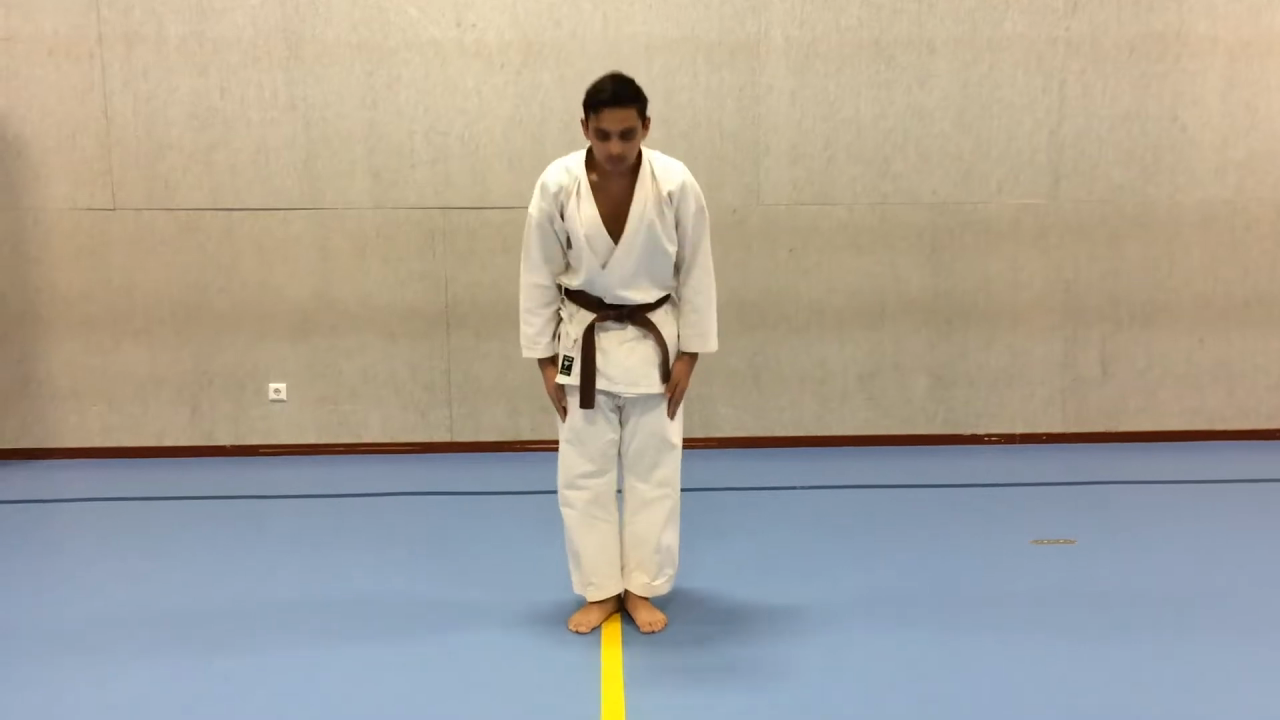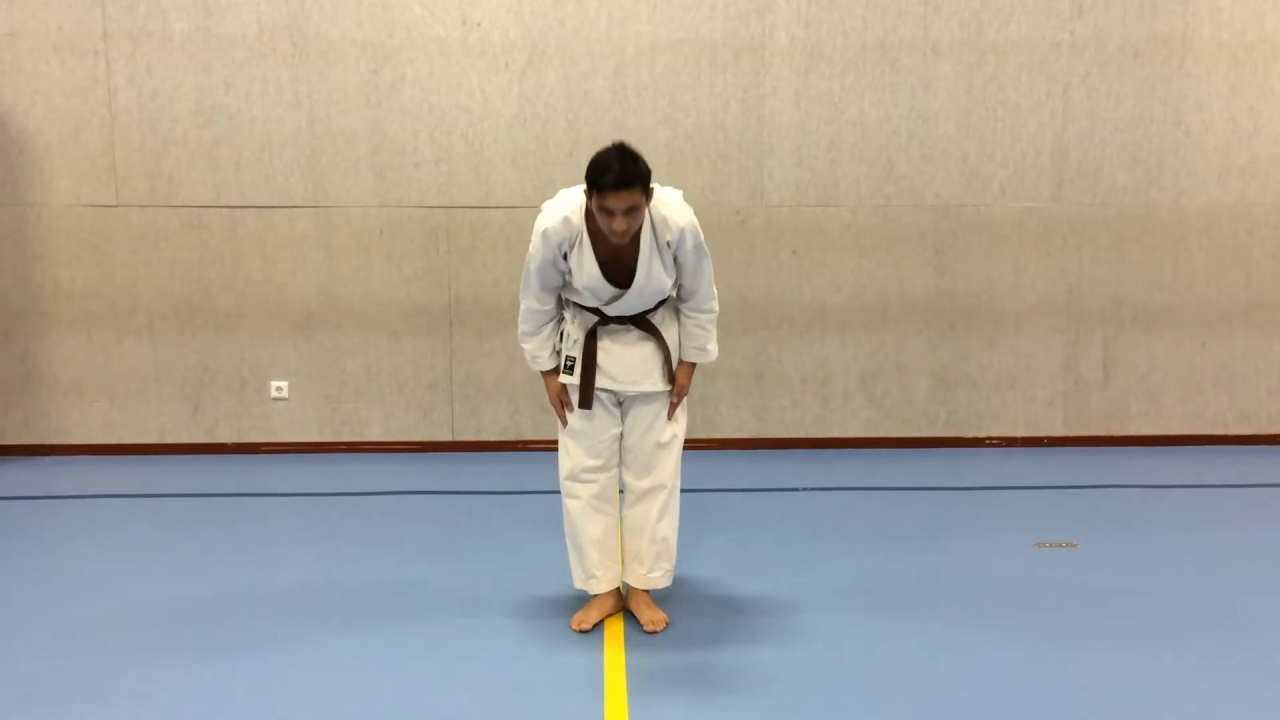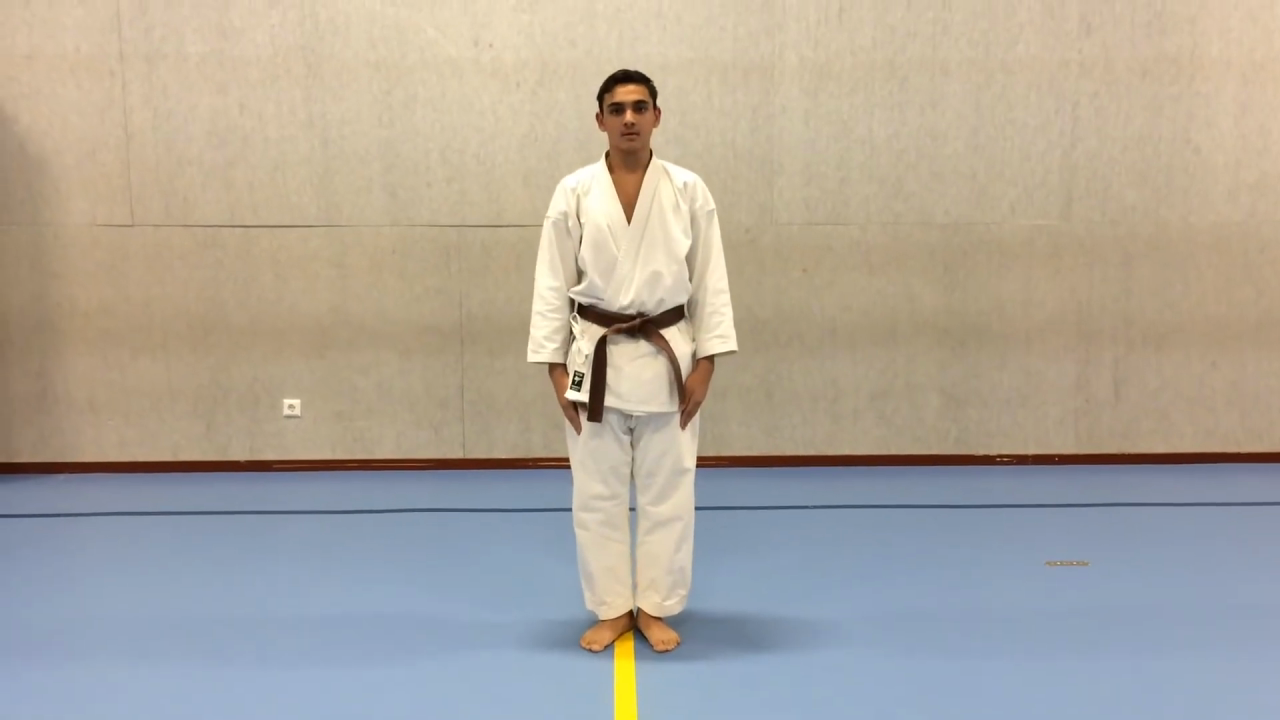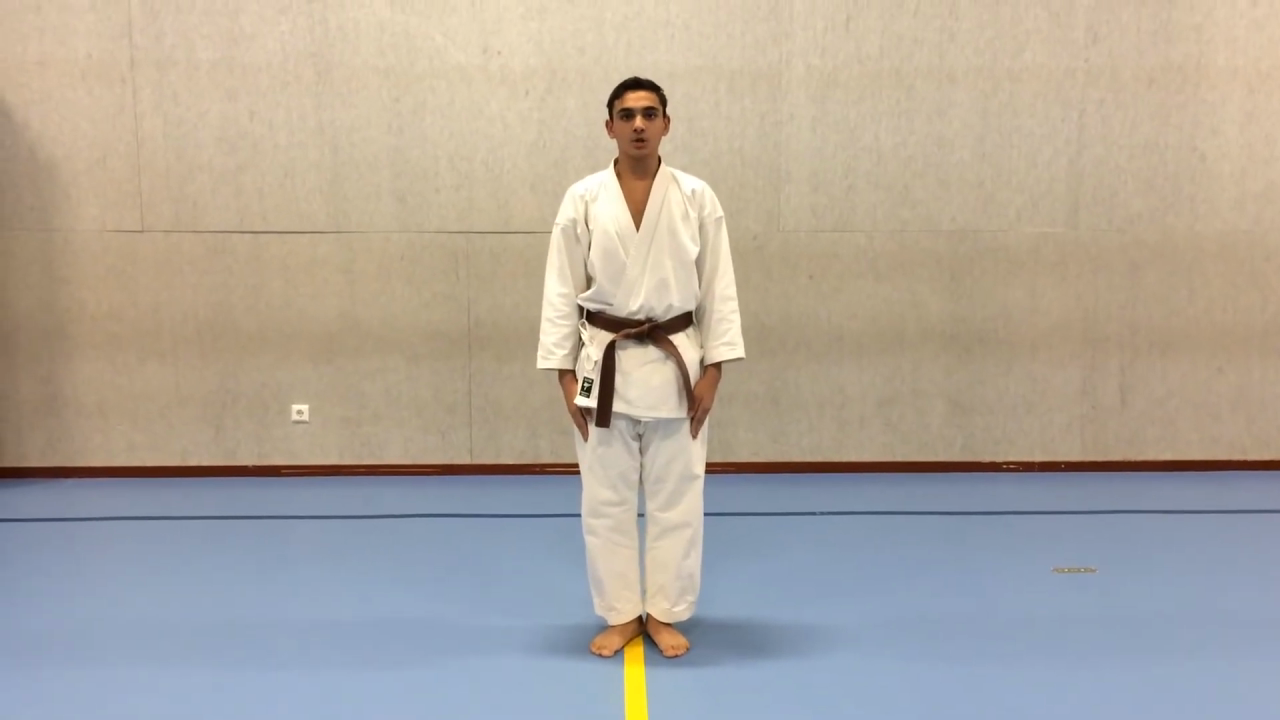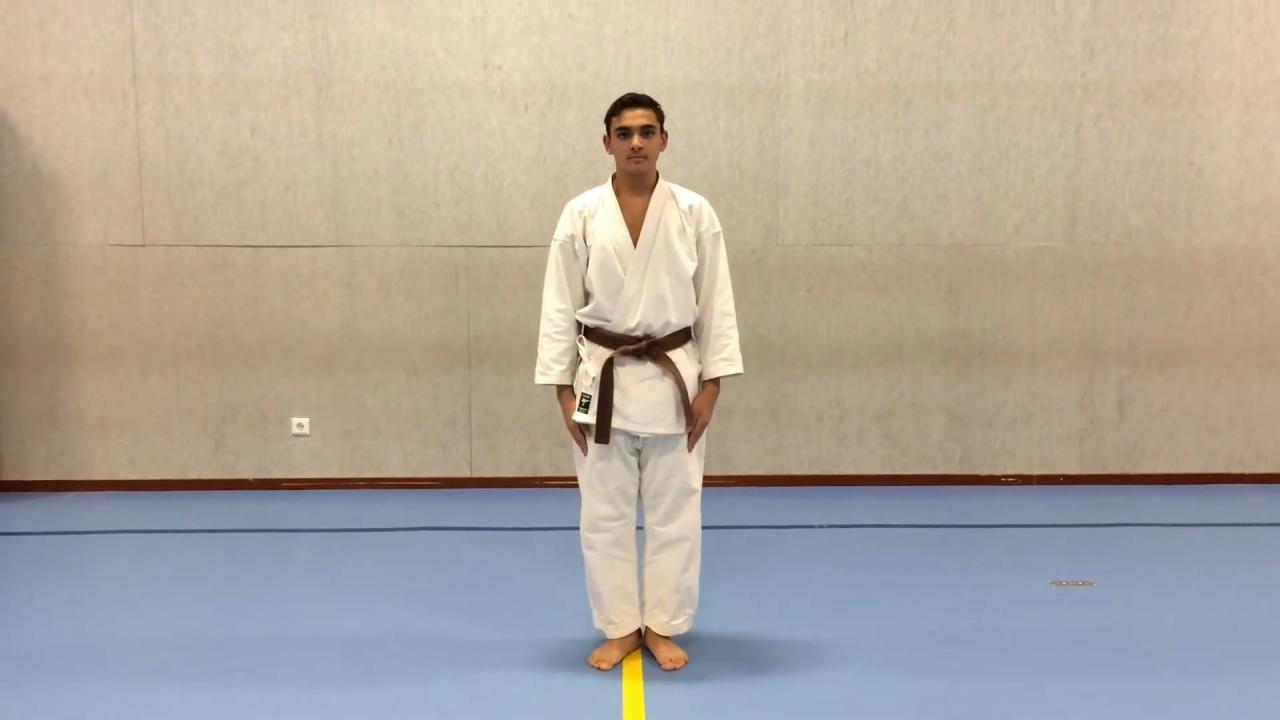
dt=1s
person 1, frame 1
left shoulder: (676, 184)
right shoulder: (556, 185)
left elbow: (696, 276)
right elbow: (538, 279)
left wrist: (687, 355)
right wrist: (546, 361)
left hip: (655, 342)
right hip: (583, 342)
left knee: (654, 473)
right knee: (584, 474)
left ankle: (641, 590)
right ankle: (600, 591)
person 1, frame 2
left shoulder: (677, 220)
right shoulder: (556, 224)
left elbow: (699, 298)
right elbow: (538, 301)
left wrist: (689, 363)
right wrist: (548, 370)
left hip: (653, 343)
right hip: (587, 343)
left knee: (653, 470)
right knee: (586, 469)
left ankle: (642, 587)
right ankle: (602, 588)
person 1, frame 3
left shoulder: (687, 189)
right shoulder: (574, 191)
left elbow: (709, 280)
right elbow: (553, 283)
left wrist: (705, 362)
right wrist: (556, 368)
left hip: (666, 355)
right hip: (596, 355)
left knee: (667, 491)
right knee: (598, 493)
left ankle: (655, 607)
right ankle: (612, 608)
person 1, frame 4
left shoulder: (696, 197)
right shoulder: (583, 198)
left elbow: (718, 287)
right elbow: (562, 291)
left wrist: (713, 370)
right wrist: (566, 375)
left hip: (675, 362)
right hip: (605, 362)
left knee: (677, 498)
right knee: (607, 499)
left ankle: (665, 614)
right ankle: (621, 614)
person 1, frame 5
left shoulder: (694, 212)
right shoulder: (581, 214)
left elbow: (716, 303)
right elbow: (561, 307)
left wrist: (711, 385)
right wrist: (564, 390)
left hip: (673, 378)
right hip: (603, 378)
left knee: (674, 512)
right knee: (605, 513)
left ankle: (663, 627)
right ankle: (619, 628)
